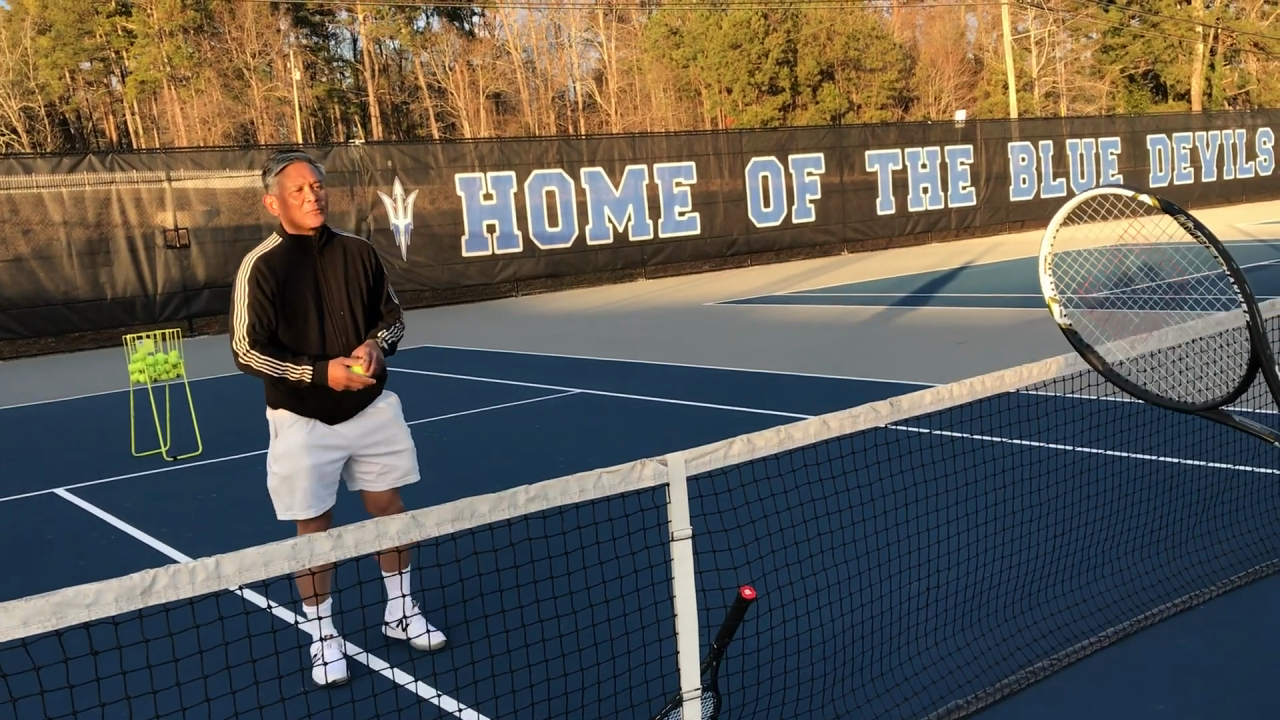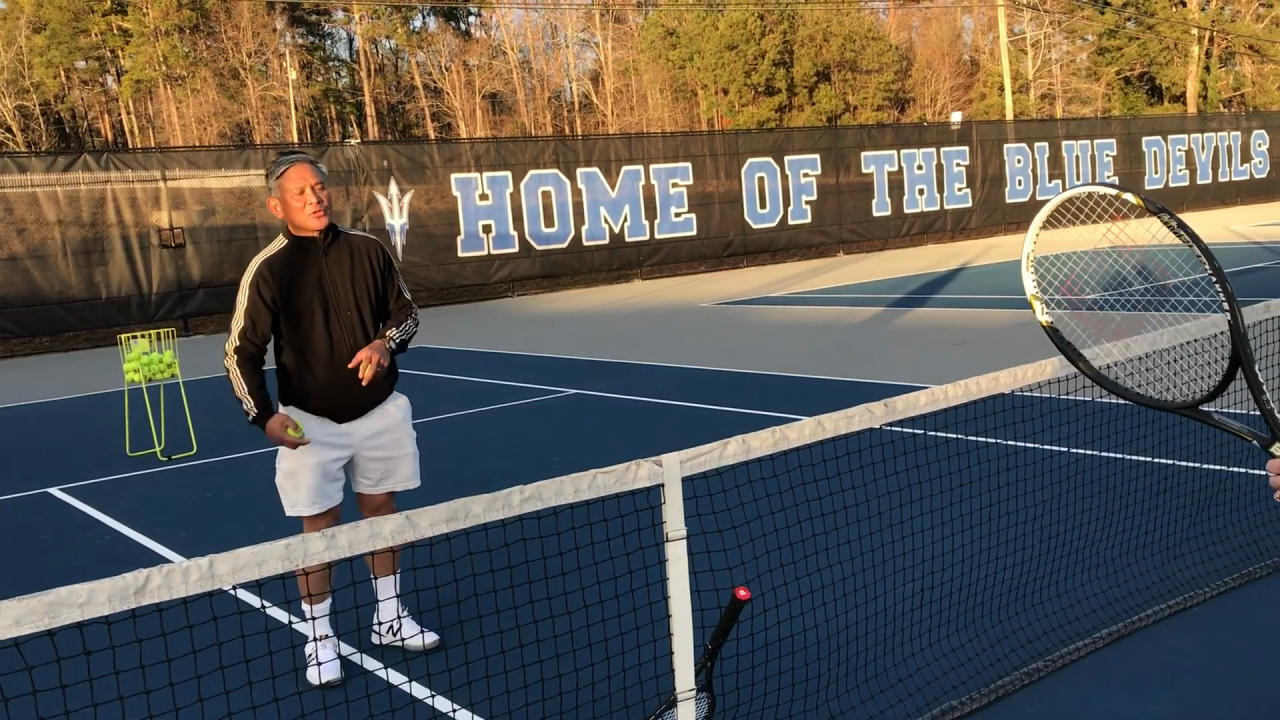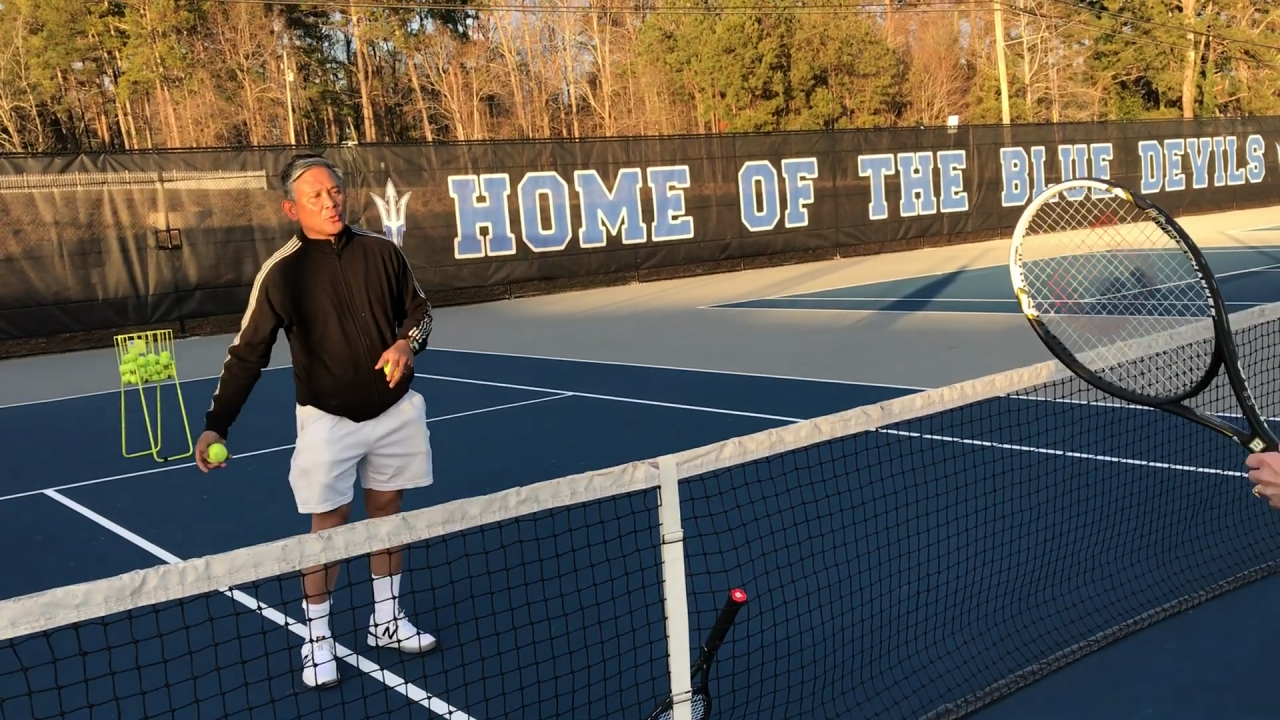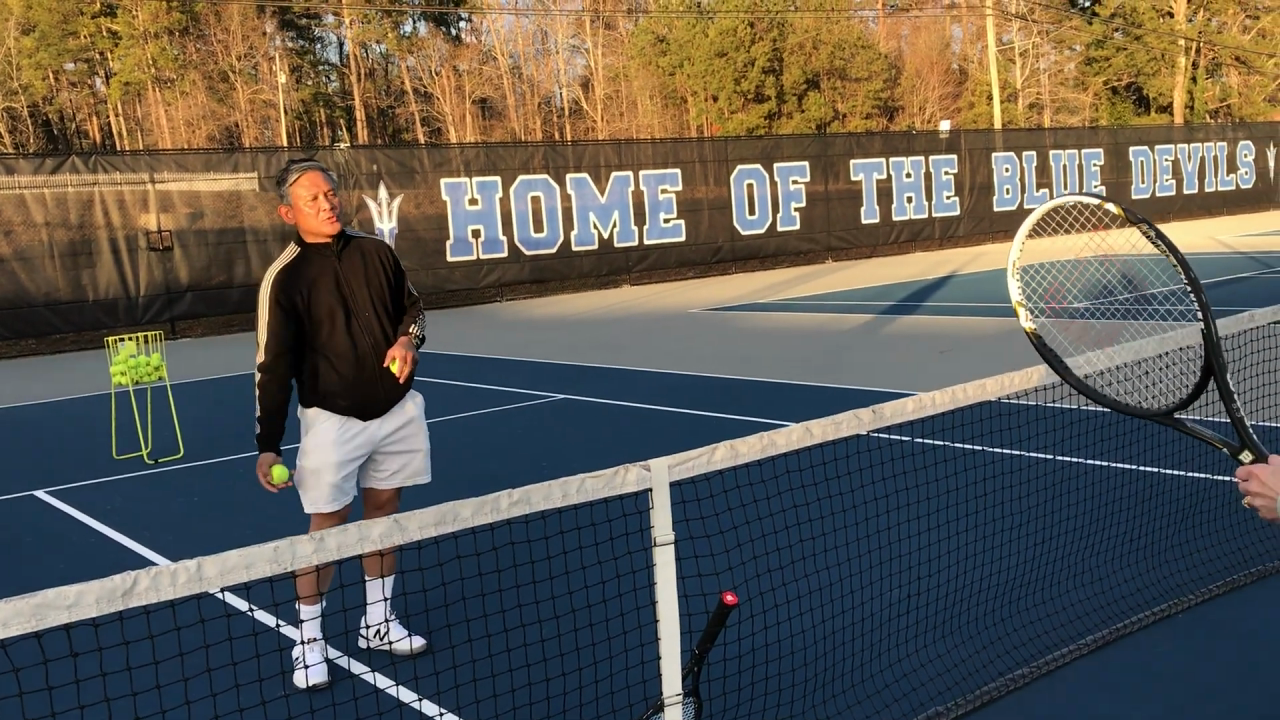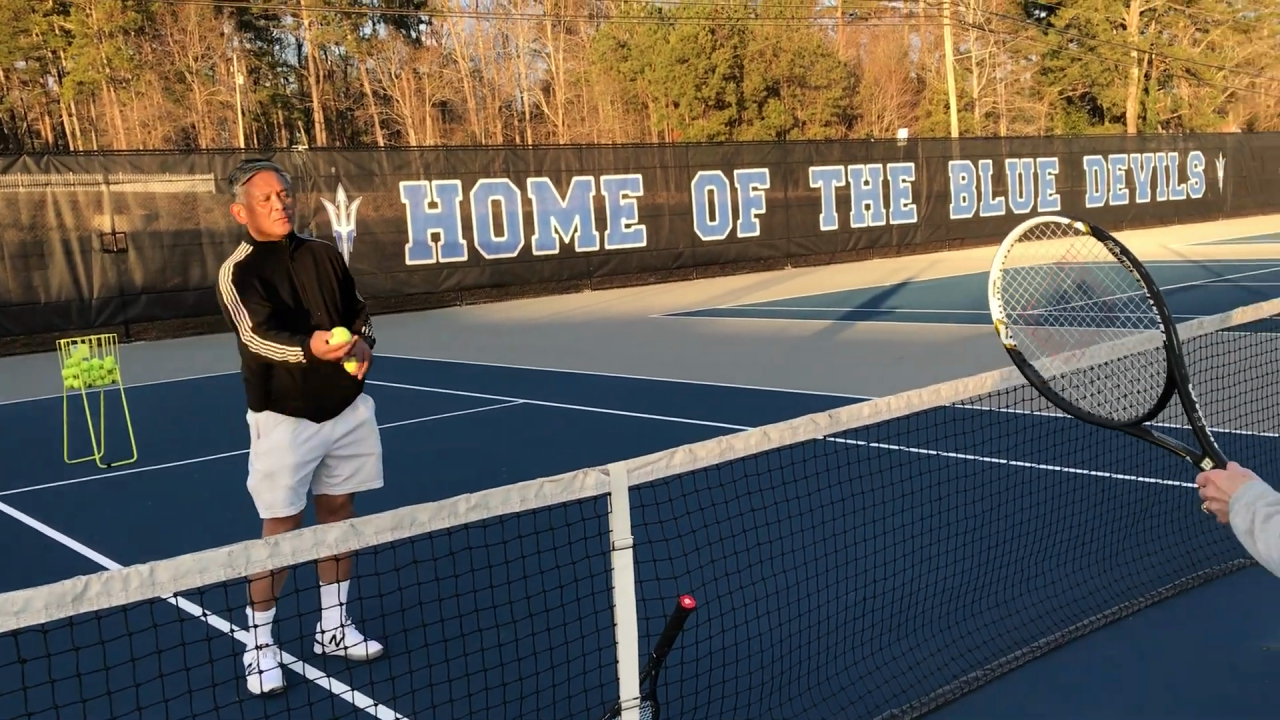
dt=0.3s
person 1, frame 1
left shoulder: (359, 252)
right shoulder: (261, 266)
left elbow: (392, 315)
right elbow: (248, 351)
left wrist: (376, 345)
right wrist: (320, 372)
left hip: (372, 408)
right hip: (304, 422)
left knee: (388, 508)
right knee: (314, 529)
left ankle: (400, 612)
right ankle: (323, 638)
person 1, frame 2
left shoulder: (368, 249)
right shoulder: (268, 270)
left elbow: (405, 312)
right elbow: (241, 354)
left wrist: (384, 344)
right wrist: (264, 415)
left hip: (380, 408)
right hip: (311, 421)
left knee: (382, 511)
right knee: (319, 527)
left ankle: (390, 618)
right ankle: (319, 638)
person 1, frame 3
left shoulder: (382, 251)
right shoulder: (282, 273)
left elbow: (419, 310)
right elbow: (247, 354)
left wrist: (408, 343)
right wrist: (217, 424)
left hip: (395, 409)
right hip: (328, 419)
left knee: (386, 511)
right knee: (327, 527)
left ankle: (387, 619)
right ankle: (317, 638)
person 1, frame 4
left shoulder: (376, 252)
right shoulder: (284, 278)
left elbow: (411, 307)
right elbow: (273, 368)
left wrist: (408, 340)
right wrist: (267, 444)
left hip: (397, 408)
right hip: (333, 419)
left knee: (383, 511)
right knee: (328, 526)
left ankle: (378, 621)
right ankle: (309, 639)
person 1, frame 5
left shoulder: (325, 254)
right shoulder: (239, 272)
left elbow: (357, 312)
right elbow: (259, 336)
left wrist: (361, 341)
right wrist: (310, 347)
left hip: (346, 409)
right hip: (283, 419)
left knee: (337, 514)
right knee: (280, 530)
left ankle: (334, 626)
right ankle: (260, 644)
